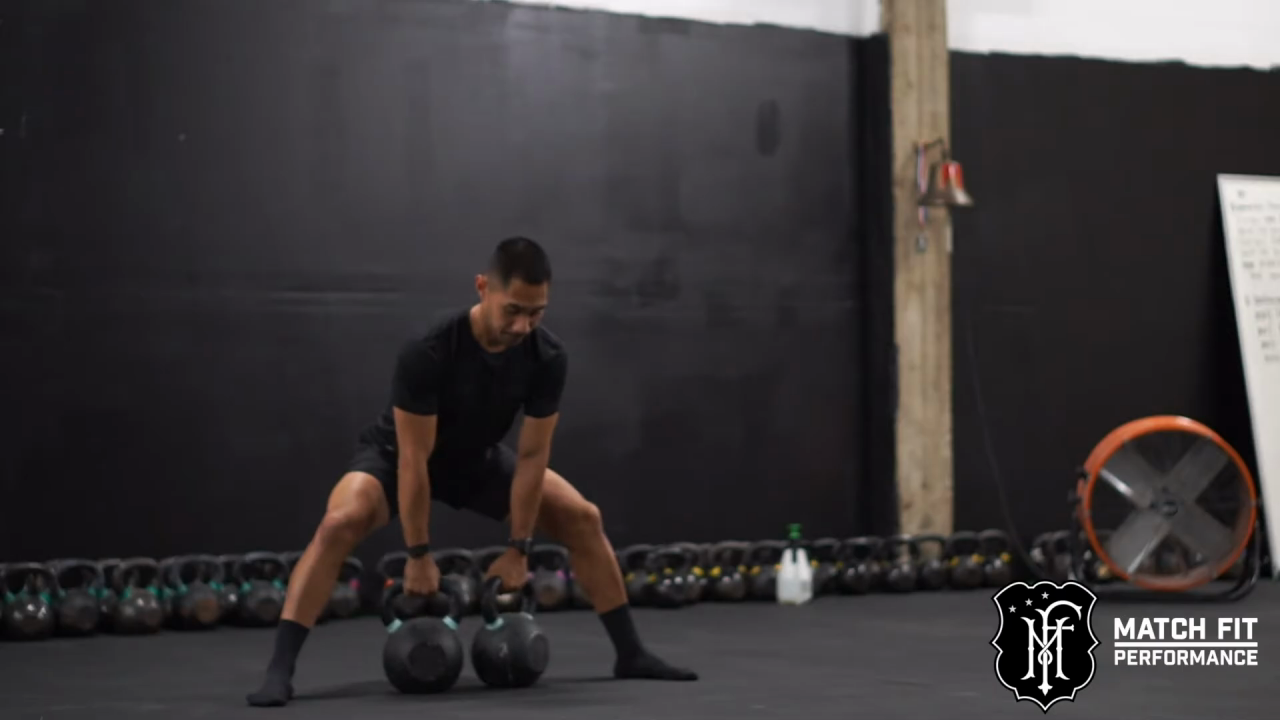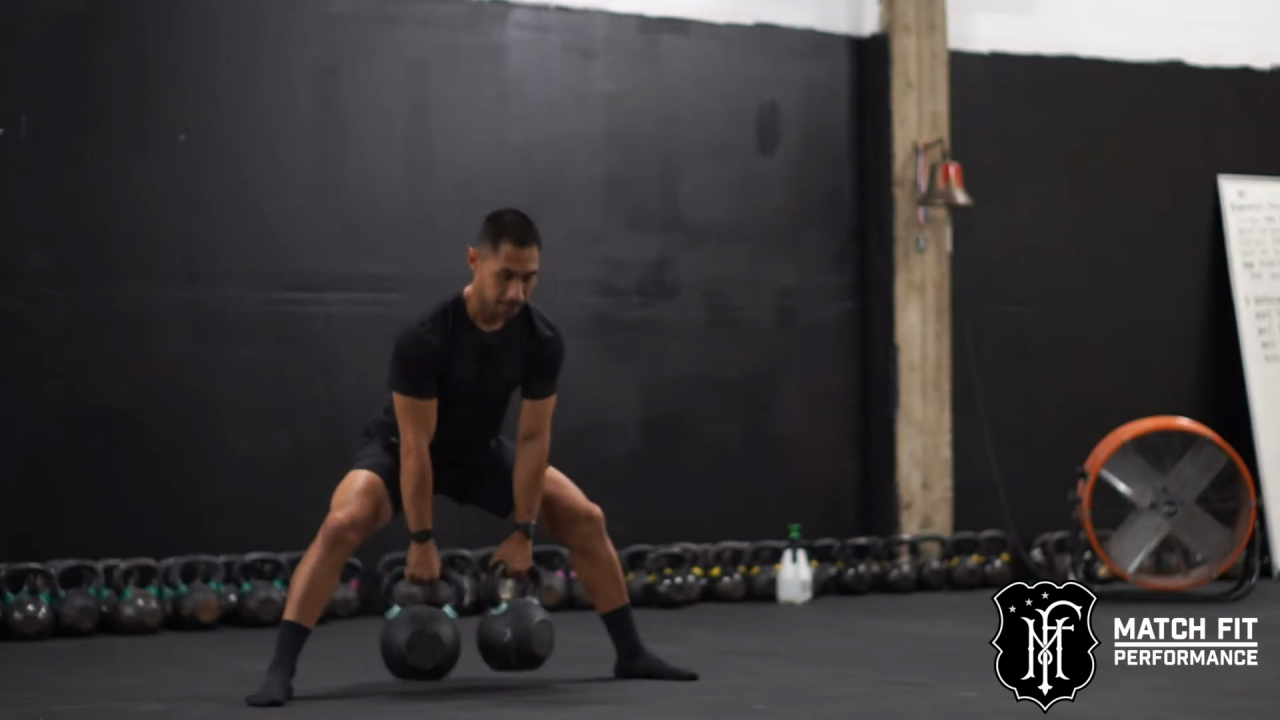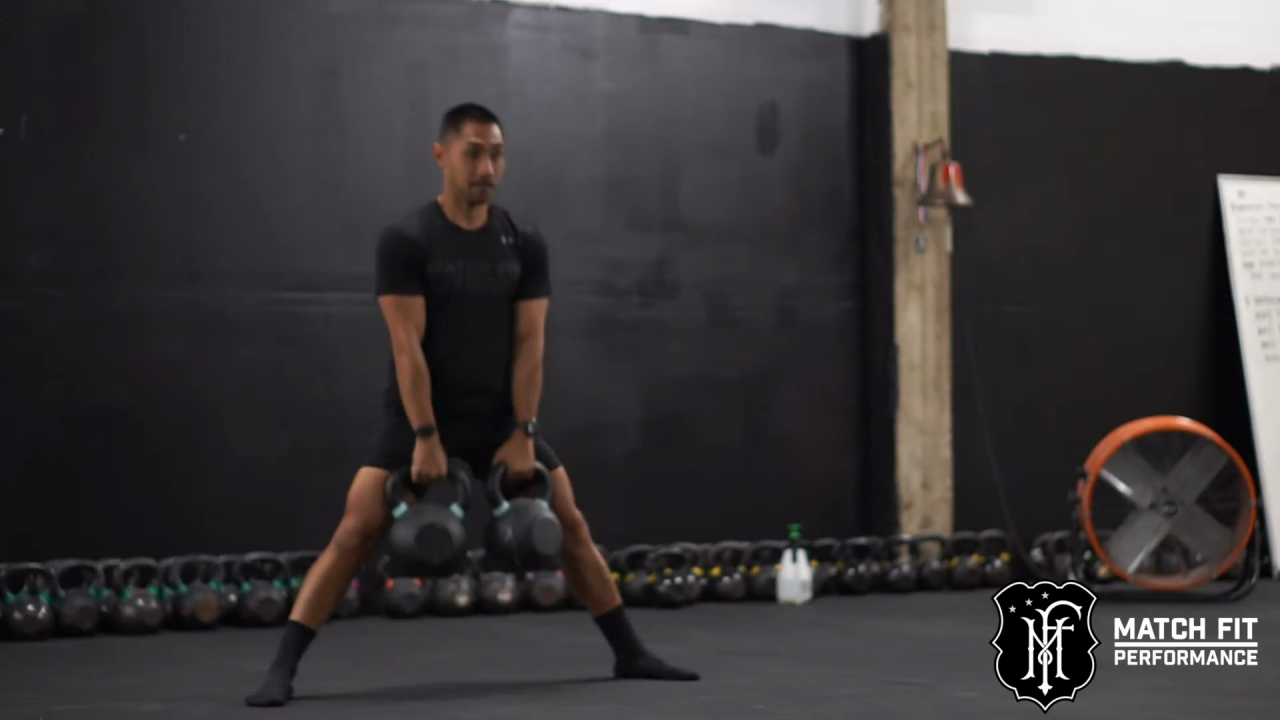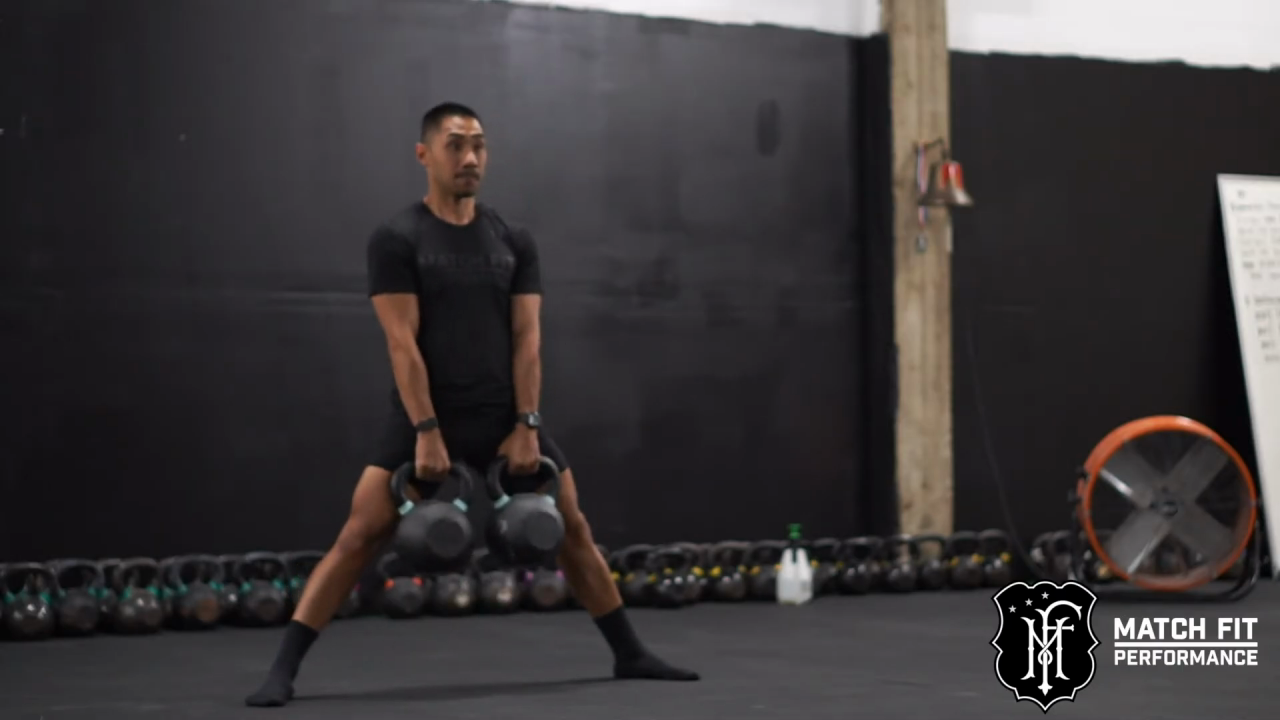
dt=0.5s
person 1, frame 1
left shoulder: (548, 357)
right shoulder: (426, 353)
left elbow: (532, 457)
right elbow: (413, 460)
left wrist: (517, 550)
right wrist: (419, 557)
left hip: (477, 458)
right hip: (396, 453)
left knee: (583, 517)
right knee: (339, 525)
left ankle: (630, 653)
right ankle: (280, 670)
person 1, frame 2
left shoulder: (542, 340)
right shoulder: (423, 338)
left elbow: (533, 439)
right elbow: (416, 446)
left wrist: (522, 535)
right wrist: (422, 543)
left hip: (479, 451)
right hip: (399, 449)
left knee: (586, 521)
right knee: (341, 527)
left ankle: (631, 654)
right ankle: (280, 671)
person 1, frame 3
left shoulder: (525, 244)
right shoulder: (406, 240)
left elbow: (529, 344)
right elbow: (407, 347)
left wrist: (523, 436)
right wrist: (425, 440)
left hip: (496, 417)
right hip: (416, 413)
left knee: (570, 526)
right knee: (354, 535)
left ankle: (630, 654)
right ankle: (281, 670)
person 1, frame 4
left shoulder: (514, 242)
right shoulder: (396, 240)
left elbow: (526, 340)
right elbow: (403, 343)
left wrist: (526, 426)
right wrist: (427, 433)
left hip: (504, 419)
right hip: (426, 419)
left knee: (573, 530)
right knee: (359, 538)
left ankle: (630, 654)
right ankle: (282, 670)
